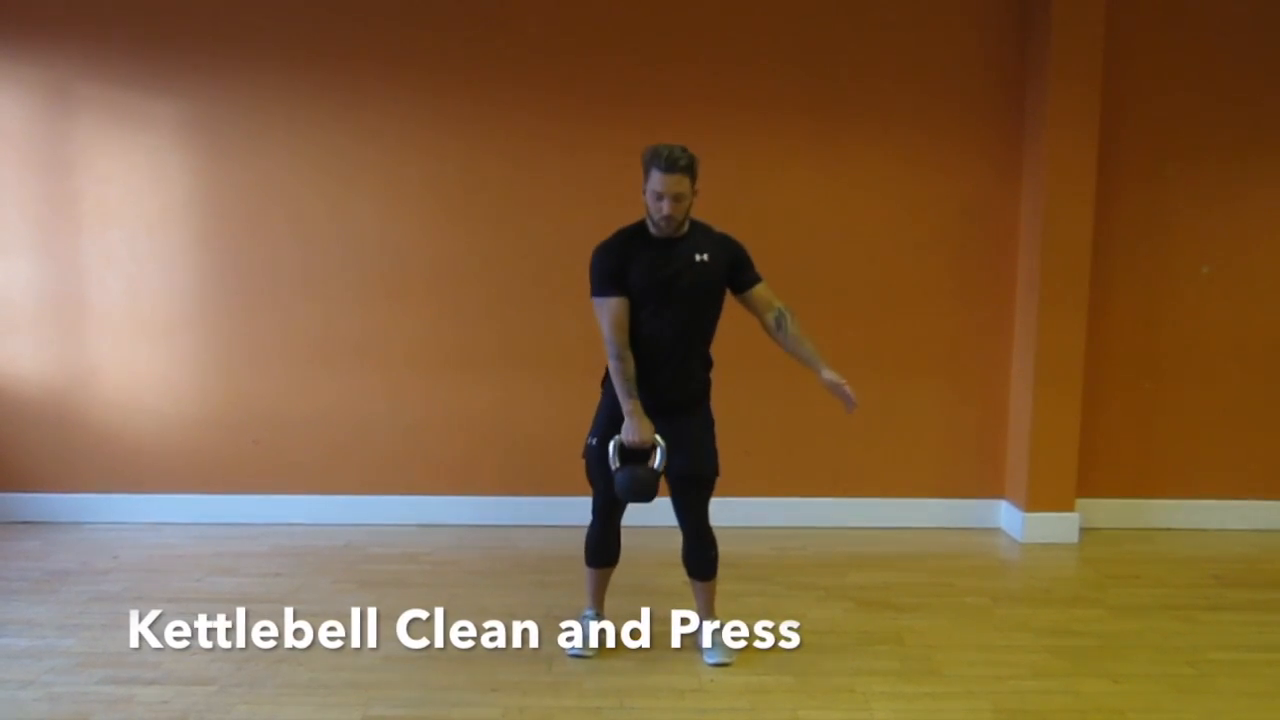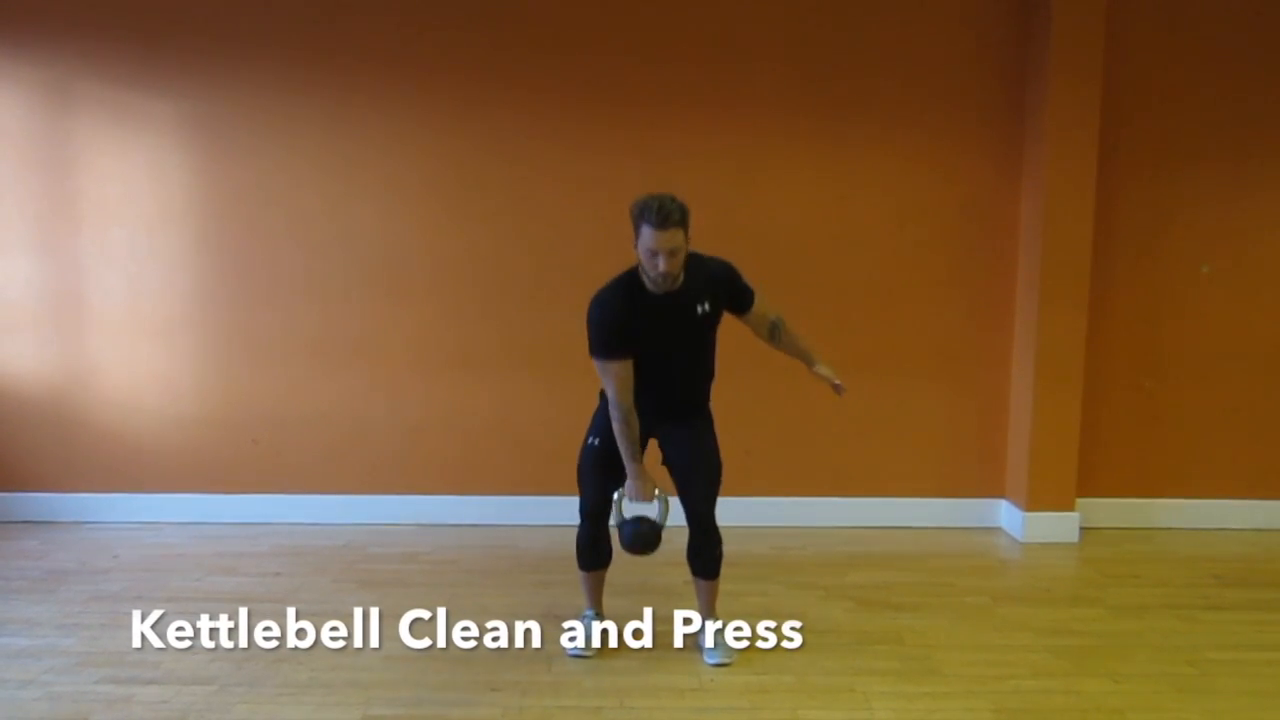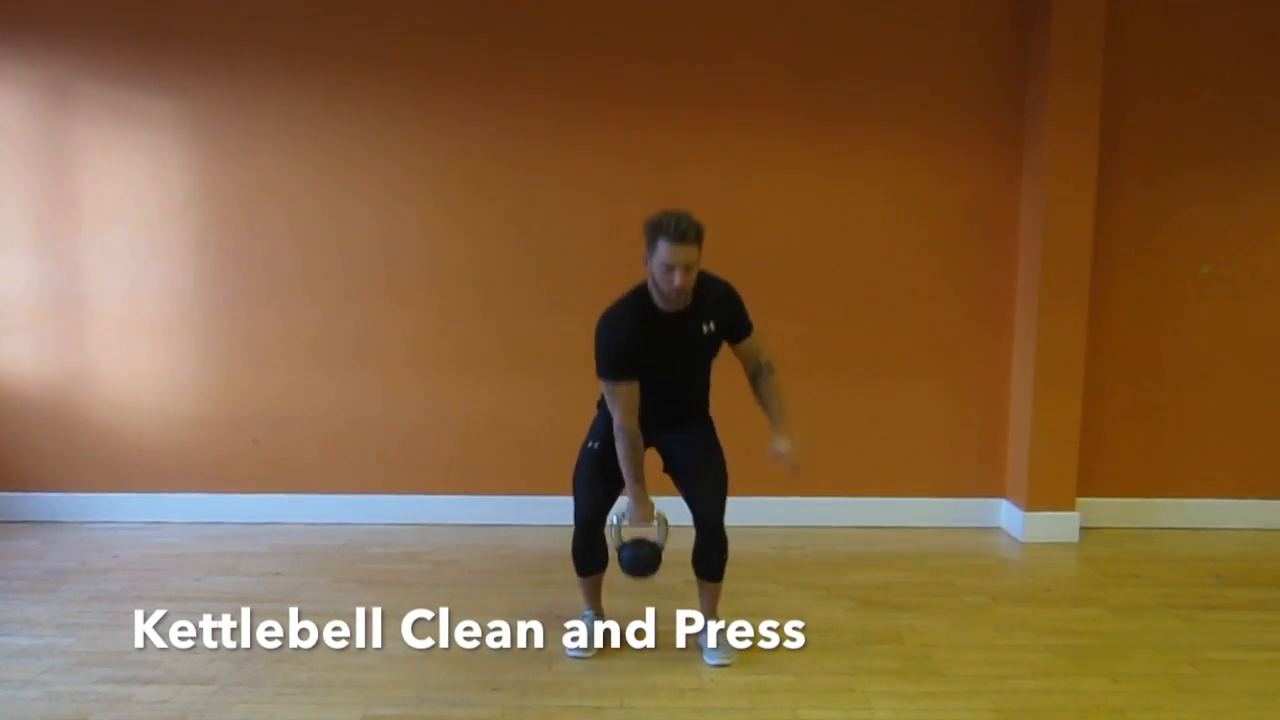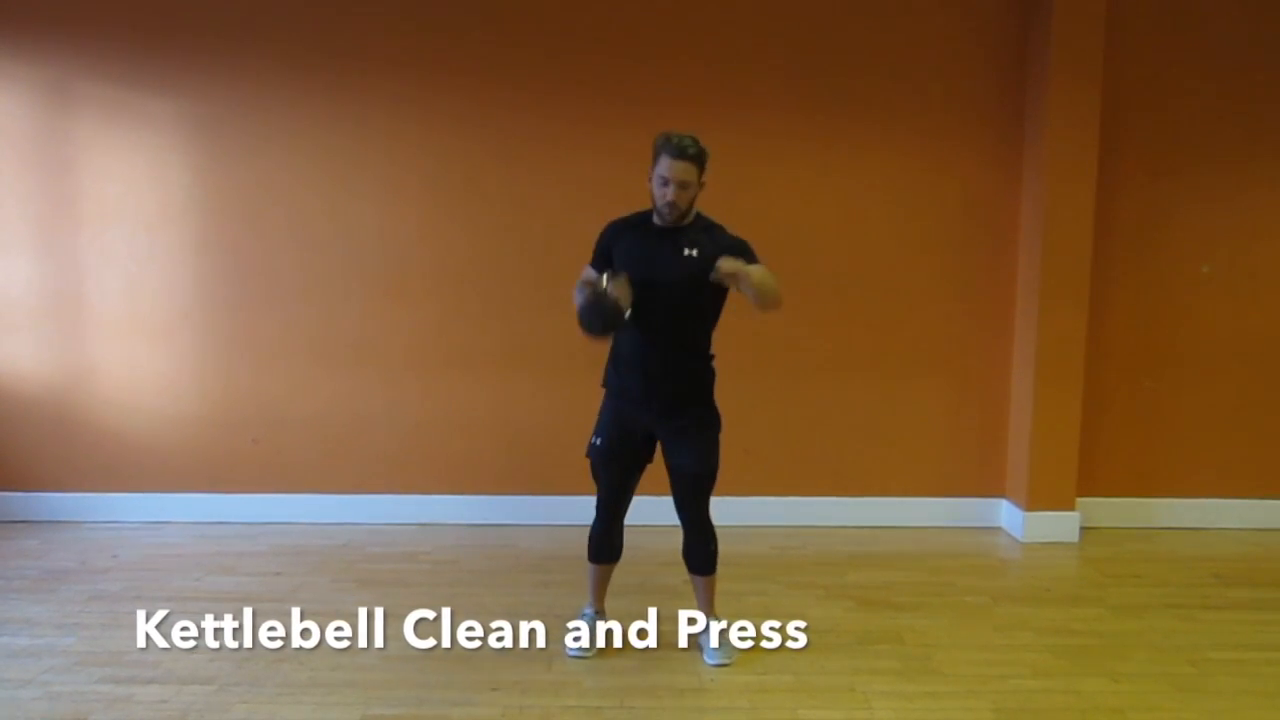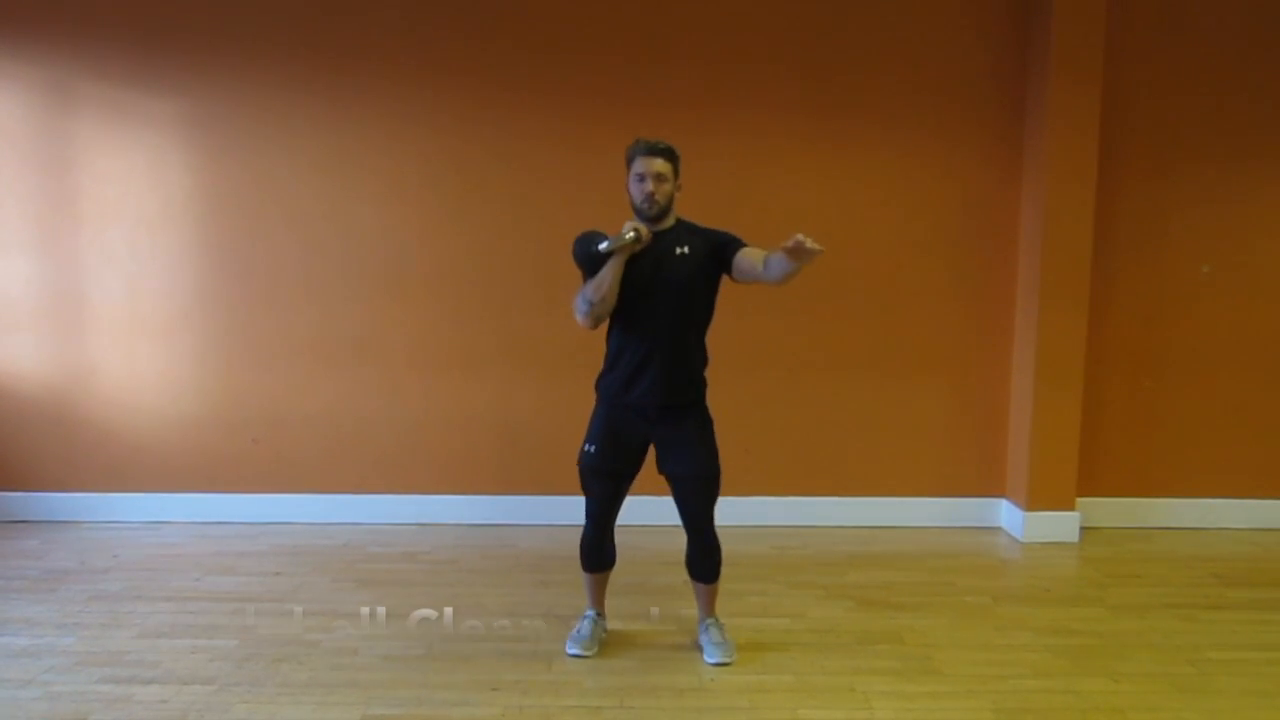
dt=0.4s
person 1, frame 1
left shoulder: (721, 249)
right shoulder: (615, 253)
left elbow: (771, 313)
right elbow: (614, 338)
left wrist: (821, 369)
right wrist: (632, 414)
left hip: (688, 408)
right hip: (624, 404)
left knee: (694, 519)
right knee: (607, 512)
left ankle: (709, 626)
right ankle: (593, 616)
person 1, frame 2
left shoulder: (715, 277)
right shoulder: (610, 306)
left elbow: (765, 321)
right elbow: (620, 399)
left wrist: (811, 362)
right wrist: (635, 472)
left hip: (688, 412)
right hip: (627, 405)
left knee: (701, 515)
right knee: (593, 509)
left ankle: (709, 625)
right ankle: (592, 616)
person 1, frame 3
left shoulder: (720, 300)
right shoulder: (619, 324)
left elbow: (756, 362)
right elbow: (623, 420)
left wrist: (779, 429)
right wrist: (638, 501)
left hip: (688, 418)
right hip: (622, 421)
left knee: (710, 516)
right knee: (587, 515)
left ankle: (709, 623)
right ankle: (592, 615)
person 1, frame 4
left shoulder: (720, 242)
right shoulder: (621, 232)
left elbow: (770, 300)
right elbow: (583, 294)
left wrist: (748, 278)
right wrist: (600, 293)
left hip: (691, 404)
right hip: (626, 398)
left knee: (694, 515)
right knee: (609, 509)
left ankle: (709, 623)
right ankle: (593, 614)
person 1, frame 5
left shoulder: (706, 244)
right shoulder: (608, 250)
left elbow: (765, 268)
right elbow: (587, 315)
left wrist: (793, 257)
right wrist: (621, 252)
left hip: (684, 408)
right hip: (620, 405)
left knee: (699, 524)
right knee: (598, 518)
left ankle: (709, 622)
right ankle: (594, 616)
